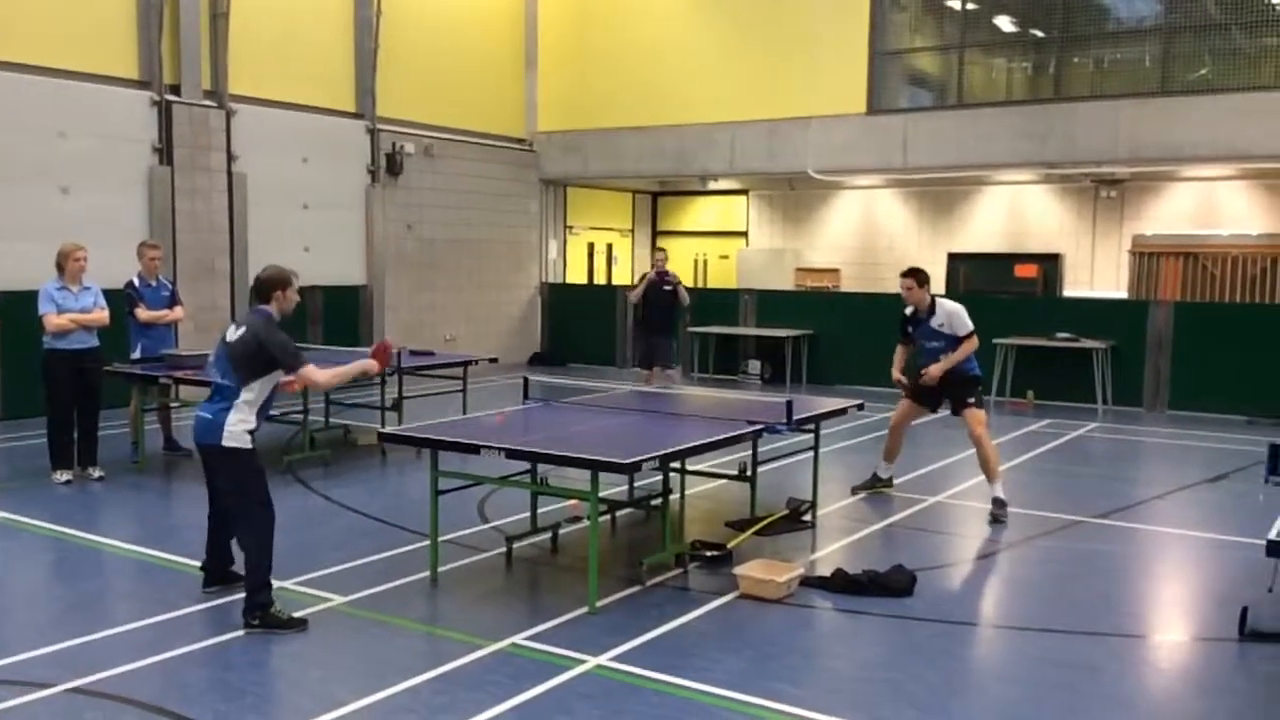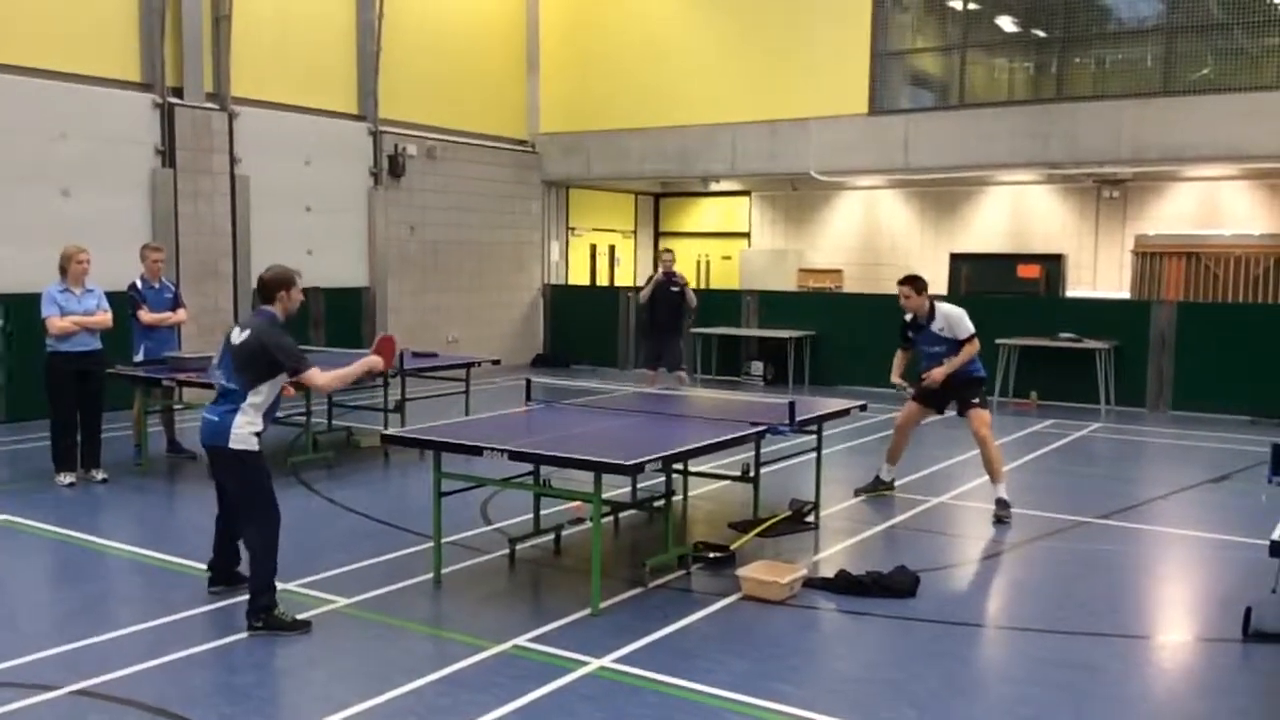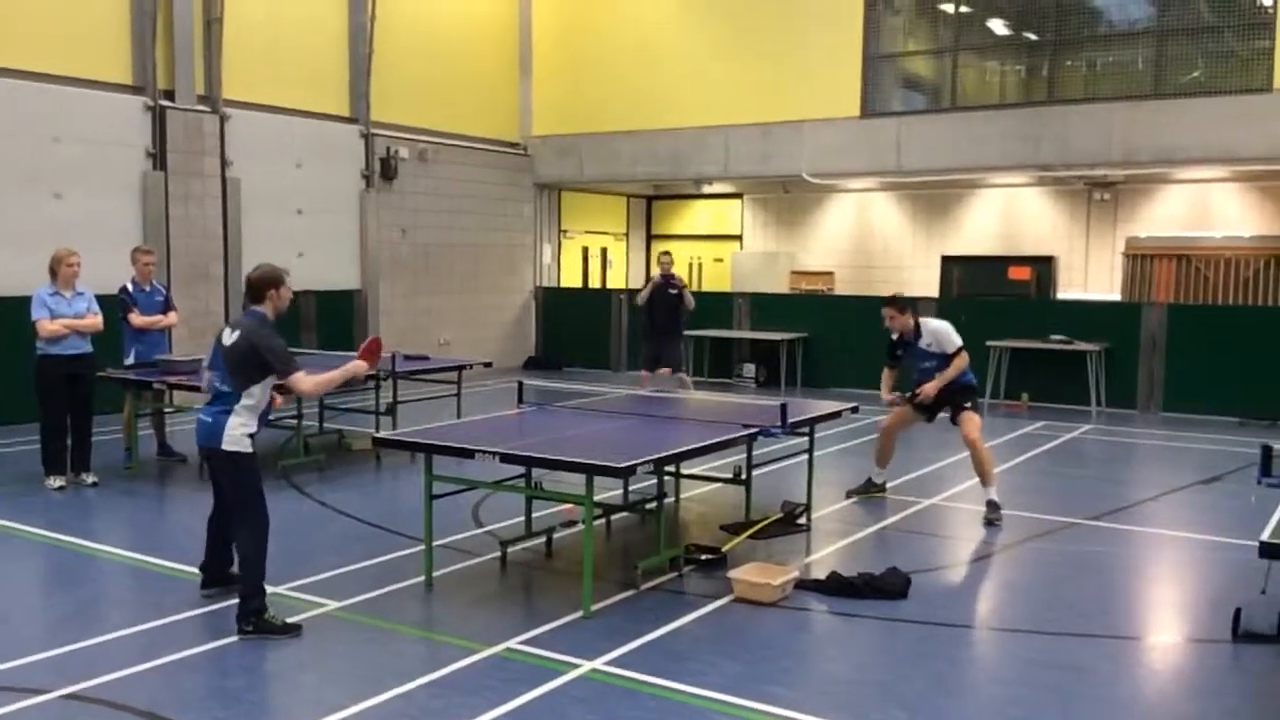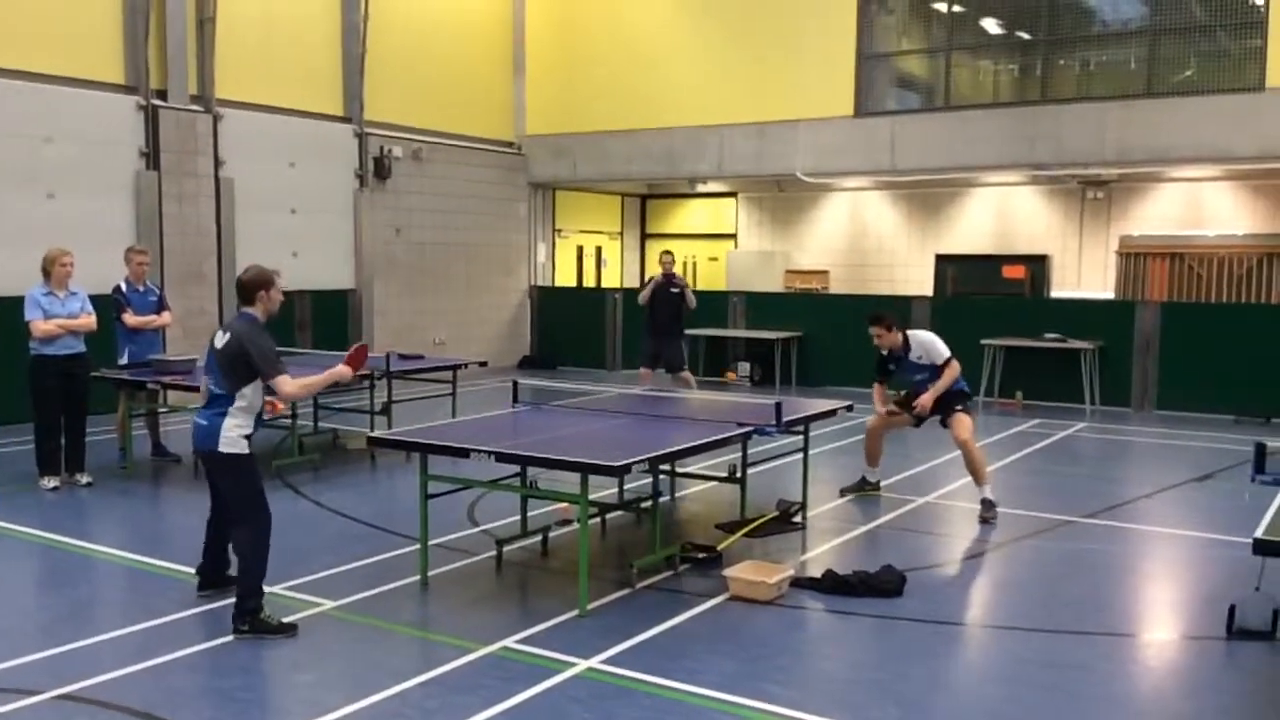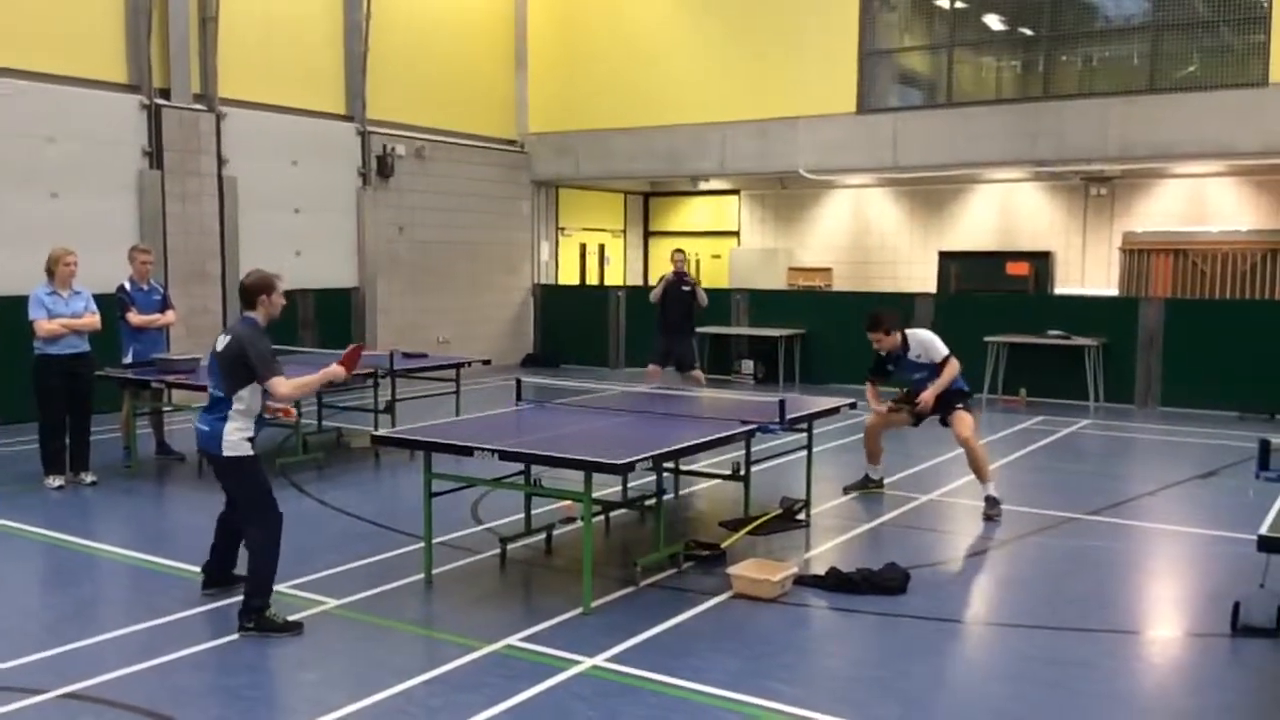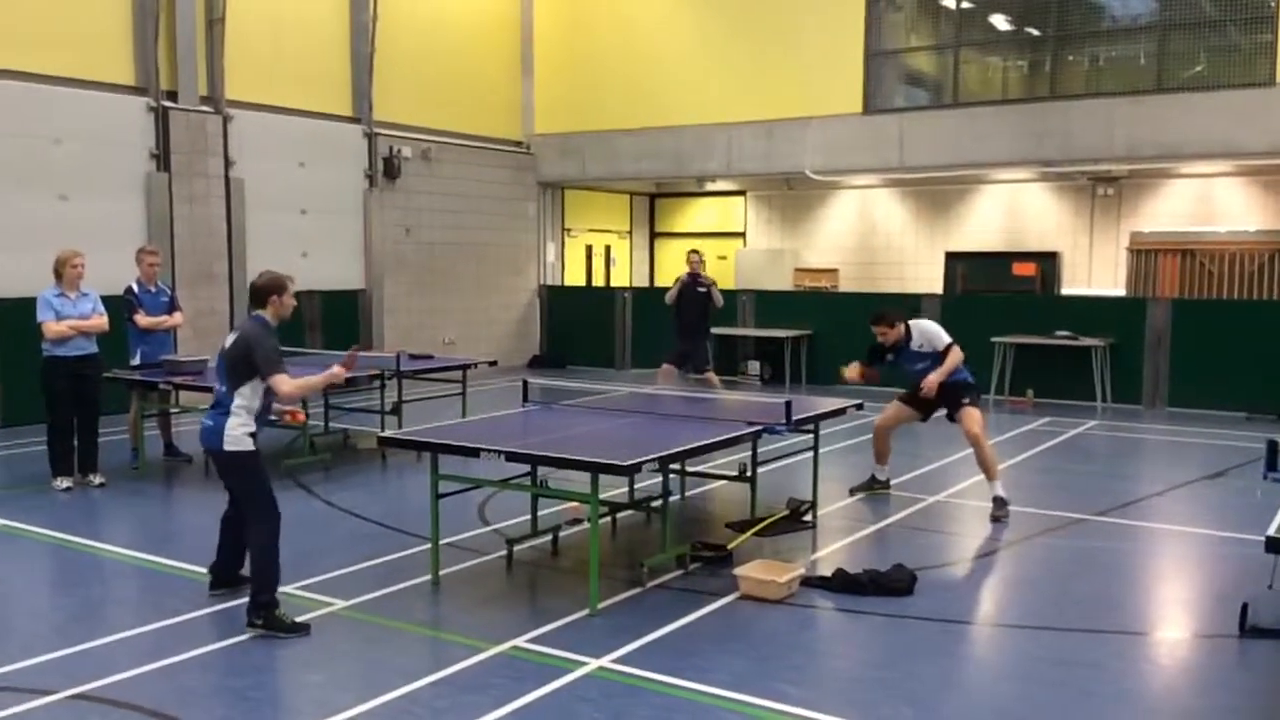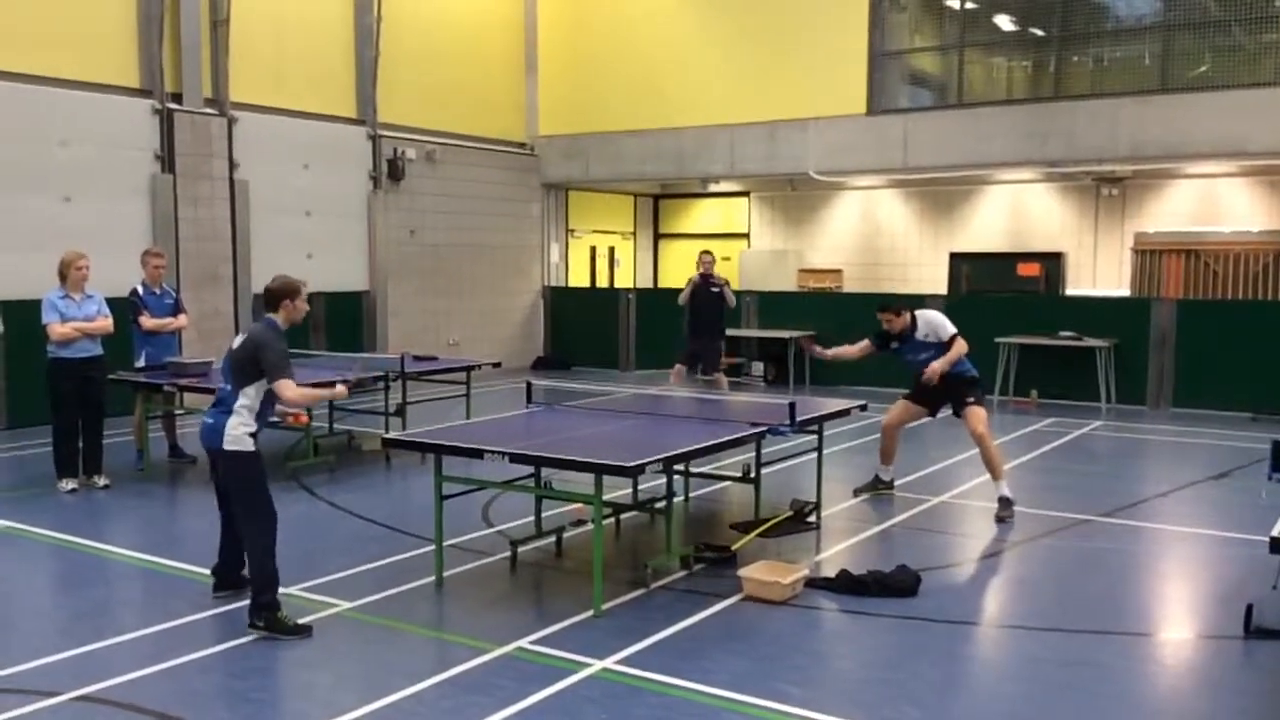
dt=0.1s
person 1, frame 1
left shoulder: (240, 327)
right shoulder: (268, 335)
right elbow: (320, 379)
left wrist: (276, 381)
right wrist: (362, 366)
left hip: (207, 426)
right hip: (230, 436)
left knee: (223, 506)
right knee: (256, 517)
left ankle: (217, 573)
right ankle: (258, 610)
person 1, frame 2
left shoulder: (244, 328)
right shoulder: (272, 337)
right elbow: (322, 383)
left wrist: (273, 385)
right wrist: (366, 363)
left hip: (214, 428)
right hip: (236, 438)
left knee: (232, 507)
right knee: (263, 518)
left ankle: (222, 573)
right ankle: (262, 612)
person 1, frame 3
left shoulder: (233, 328)
right shoulder: (263, 336)
left elbow: (209, 380)
right elbow: (306, 387)
right wrist: (349, 369)
left hip: (211, 430)
right hip: (231, 439)
left knee: (227, 508)
right knee: (252, 521)
left ankle: (215, 576)
right ankle: (251, 616)
person 1, frame 4
left shoulder: (228, 330)
right shoulder: (252, 337)
right elbow: (289, 390)
left wrist: (255, 400)
right wrist: (334, 374)
left hip: (206, 432)
right hip: (227, 441)
left knee: (224, 509)
right knee: (253, 521)
left ankle: (212, 576)
right ankle: (248, 615)
person 1, frame 5
left shoulder: (233, 334)
right shoulder: (251, 340)
right elbow: (285, 391)
left wrist: (264, 405)
right wrist: (326, 375)
left hip: (213, 435)
right hip: (231, 443)
left knee: (238, 509)
right knee: (265, 520)
left ankle: (217, 575)
right ankle: (255, 612)
person 1, frame 6
left shoulder: (245, 331)
right shoulder: (259, 338)
right elbow: (286, 389)
left wrist: (272, 407)
right wrist: (328, 376)
left hip: (219, 432)
right hip: (233, 438)
left knee: (240, 507)
right knee: (264, 517)
left ankle: (224, 575)
right ankle: (263, 611)
person 1, frame 7
left shoulder: (254, 333)
right shoulder: (270, 341)
right elbow: (289, 394)
left wrist: (276, 410)
right wrist: (331, 393)
left hip: (218, 431)
right hip: (233, 437)
left knee: (236, 509)
right knee: (260, 519)
left ankle: (228, 577)
right ankle: (265, 612)
person 2, frame 1
left shoulder: (94, 289)
right shoulder: (48, 290)
left elbow: (104, 319)
right elbow: (52, 324)
left wrist: (72, 316)
right wrist: (88, 320)
left hip: (90, 355)
right hip: (59, 357)
left knee: (90, 411)
right knee: (60, 413)
left ankle: (89, 463)
right ankle: (61, 467)
person 2, frame 2
left shoulder: (96, 292)
right shoulder: (51, 293)
left elbow: (107, 321)
right elbow: (55, 327)
left wrist: (75, 319)
right wrist: (91, 323)
left hip: (93, 358)
right hip: (62, 360)
left knee: (93, 414)
right knee: (64, 415)
left ankle: (92, 466)
right ankle: (64, 469)
person 2, frame 3
left shoulder: (87, 295)
right shoulder: (41, 296)
left elbow: (98, 325)
right elbow: (45, 330)
left wrist: (65, 322)
right wrist: (82, 326)
left hip: (83, 361)
right hip: (52, 363)
left knee: (83, 417)
right knee: (54, 419)
left ankle: (82, 469)
right ankle: (54, 472)
person 2, frame 4
left shoulder: (80, 295)
right shoulder: (34, 296)
left elbow: (92, 324)
right elbow: (39, 330)
left wrist: (59, 322)
right wrist: (75, 326)
left hip: (77, 361)
right hip: (46, 363)
left knee: (77, 417)
right knee: (48, 419)
left ankle: (77, 469)
right ankle: (49, 473)
person 2, frame 5
left shoulder: (84, 294)
right shoulder: (39, 296)
left elbow: (96, 324)
right elbow: (43, 330)
left wrist: (63, 322)
right wrist: (79, 325)
left hip: (81, 360)
right hip: (50, 363)
left knee: (82, 416)
right knee: (52, 418)
left ankle: (81, 469)
right ankle: (54, 472)
person 2, frame 6
left shoulder: (92, 296)
right shoulder: (46, 298)
left elbow: (104, 325)
right elbow: (51, 332)
left wrist: (71, 323)
right wrist: (87, 327)
left hip: (89, 362)
right hip: (58, 364)
left knee: (89, 418)
right knee: (60, 420)
left ankle: (89, 470)
right ankle: (62, 473)
person 2, frame 7
left shoulder: (97, 298)
right shoulder: (51, 300)
left elbow: (108, 327)
right elbow: (56, 334)
left wrist: (76, 325)
right wrist: (92, 329)
left hip: (94, 364)
right hip: (63, 366)
left knee: (94, 419)
right knee: (66, 422)
left ankle: (94, 472)
right ankle: (67, 475)
person 3, frame 1
left shoulder: (951, 310)
right shoulder: (908, 316)
left elbow: (972, 343)
right elbow: (904, 344)
left wrist: (942, 366)
right wrist: (897, 370)
left hip: (962, 376)
right hip: (929, 375)
left knee: (978, 433)
right knee: (896, 423)
left ankle: (998, 497)
right ankle: (883, 476)
person 3, frame 2
left shoulder: (952, 314)
right shoulder: (909, 321)
left elbow: (974, 346)
right elbow: (904, 350)
left wrist: (944, 370)
right wrist: (895, 374)
left hip: (967, 378)
right hip: (933, 378)
left knee: (982, 433)
right knee: (901, 424)
left ankle: (1001, 498)
right ankle: (885, 479)
person 3, frame 3
left shoulder: (937, 328)
right shoulder: (895, 340)
left elbow: (963, 358)
right elbow: (890, 368)
left wrist: (937, 385)
right wrist: (885, 392)
left hip: (959, 387)
right hip: (927, 389)
left knee: (972, 438)
right knee: (888, 427)
left ankle: (992, 501)
right ankle: (877, 482)
person 3, frame 4
left shoulder: (926, 340)
right shoulder: (886, 355)
left elbow: (954, 368)
right elbow: (880, 384)
left wrist: (931, 396)
right wrist: (879, 406)
left hip: (951, 393)
right hip: (920, 397)
left knee: (964, 439)
right knee: (874, 427)
left ankle: (987, 500)
right ankle: (870, 480)
person 3, frame 5
left shoulder: (923, 338)
right shoulder: (884, 356)
left elbow: (953, 366)
right elbow: (872, 383)
left wrist: (933, 392)
right wrist: (874, 405)
left hip: (951, 392)
right hip: (920, 392)
left knee: (965, 437)
right knee: (872, 426)
left ankle: (991, 497)
right ankle: (873, 477)
person 3, frame 6
left shoulder: (926, 329)
right shoulder: (883, 346)
left elbow: (957, 354)
right elbow: (861, 367)
left wrist: (937, 376)
right wrist: (850, 373)
left hip: (956, 384)
right hip: (924, 389)
left knee: (974, 433)
right knee: (881, 425)
left ankle: (999, 497)
right ankle: (880, 478)
person 3, frame 7
left shoulder: (932, 318)
right shoulder: (889, 335)
left elbow: (961, 346)
right elbow: (860, 349)
left wrist: (941, 363)
right wrist: (826, 352)
left hip: (961, 380)
right hip: (929, 384)
left knee: (980, 432)
right knee: (889, 423)
left ankle: (1004, 497)
right ankle: (884, 479)
person 4, frame 1
left shoulder: (168, 285)
right shoulder: (132, 286)
left elbow: (179, 314)
right elbow: (142, 316)
left wrist: (153, 316)
right wrist: (165, 312)
left hip: (167, 351)
right hip: (143, 352)
left knee: (165, 398)
right knee: (139, 399)
left ankle: (169, 441)
right ankle: (136, 445)
person 4, frame 2
left shoulder: (171, 287)
right shoulder: (136, 288)
left elbow: (182, 316)
right elbow: (145, 318)
left wrist: (156, 318)
right wrist: (168, 314)
left hip: (170, 353)
right hip: (146, 355)
left knee: (168, 400)
right knee: (142, 401)
left ankle: (172, 443)
right ankle: (139, 447)
person 4, frame 3
left shoulder: (162, 291)
right shoulder: (126, 292)
left elbow: (173, 320)
right elbow: (136, 322)
left wrist: (146, 322)
right wrist: (159, 318)
left hip: (160, 357)
right hip: (137, 359)
left knee: (158, 403)
right knee: (132, 405)
left ankle: (162, 447)
person 4, frame 4
left shoulder: (155, 291)
right shoulder: (120, 291)
left elbow: (167, 320)
right elbow: (129, 321)
left wrist: (141, 322)
right wrist: (153, 318)
left hip: (154, 357)
right hip: (131, 358)
left knee: (152, 403)
right knee: (127, 405)
left ankle: (157, 447)
right ankle: (123, 451)
person 4, frame 5
left shoulder: (159, 290)
right shoulder: (124, 291)
left elbow: (171, 318)
right elbow: (133, 321)
left wrist: (144, 321)
right wrist: (157, 317)
left hip: (158, 355)
right hip: (135, 357)
left knee: (156, 402)
right knee: (130, 404)
left ankle: (161, 446)
right ankle: (128, 450)
person 4, frame 6
left shoulder: (167, 291)
right shoulder: (132, 292)
left elbow: (178, 320)
right elbow: (141, 322)
left wrist: (152, 322)
right wrist: (164, 318)
left hip: (166, 357)
right hip: (142, 359)
left knee: (164, 403)
right knee: (138, 405)
left ankle: (169, 447)
right ankle: (136, 452)
person 4, frame 7
left shoulder: (172, 293)
right shoulder: (137, 294)
left elbow: (183, 322)
right elbow: (146, 324)
left wrist: (157, 324)
right wrist: (169, 321)
left hip: (171, 358)
right hip: (147, 360)
left knee: (169, 406)
right knee: (143, 407)
left ankle: (174, 448)
right ankle: (140, 453)
